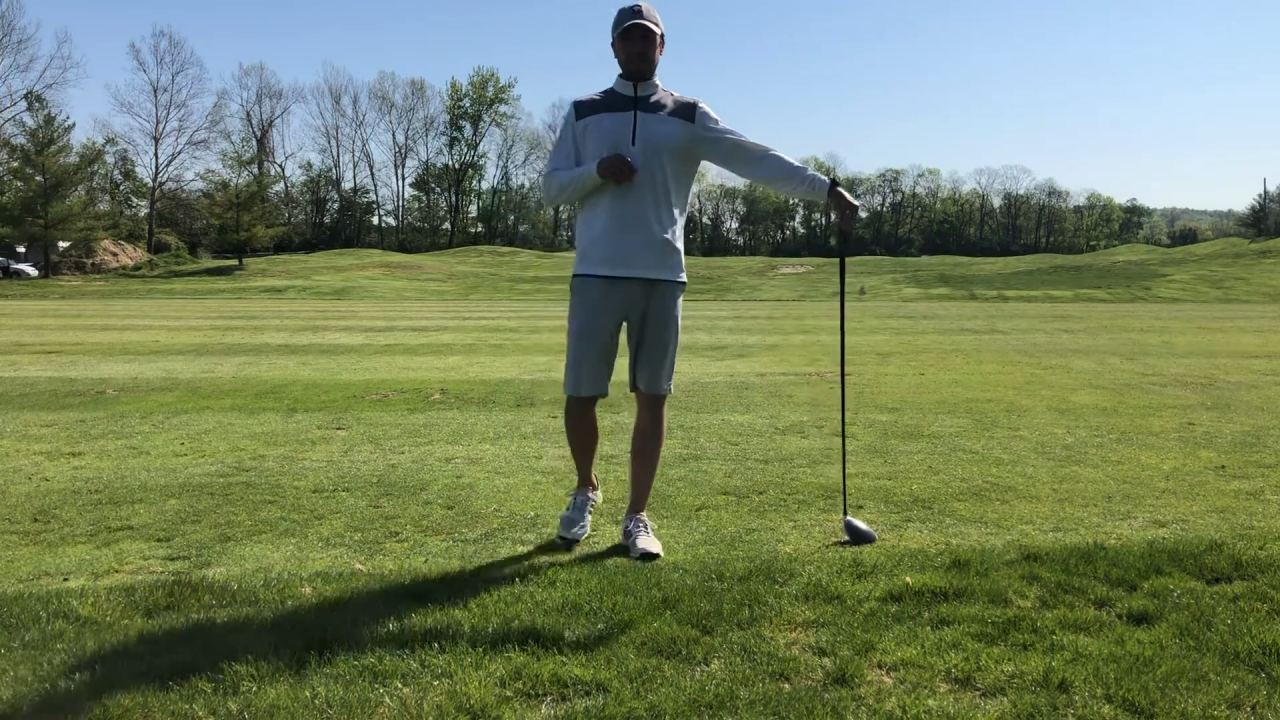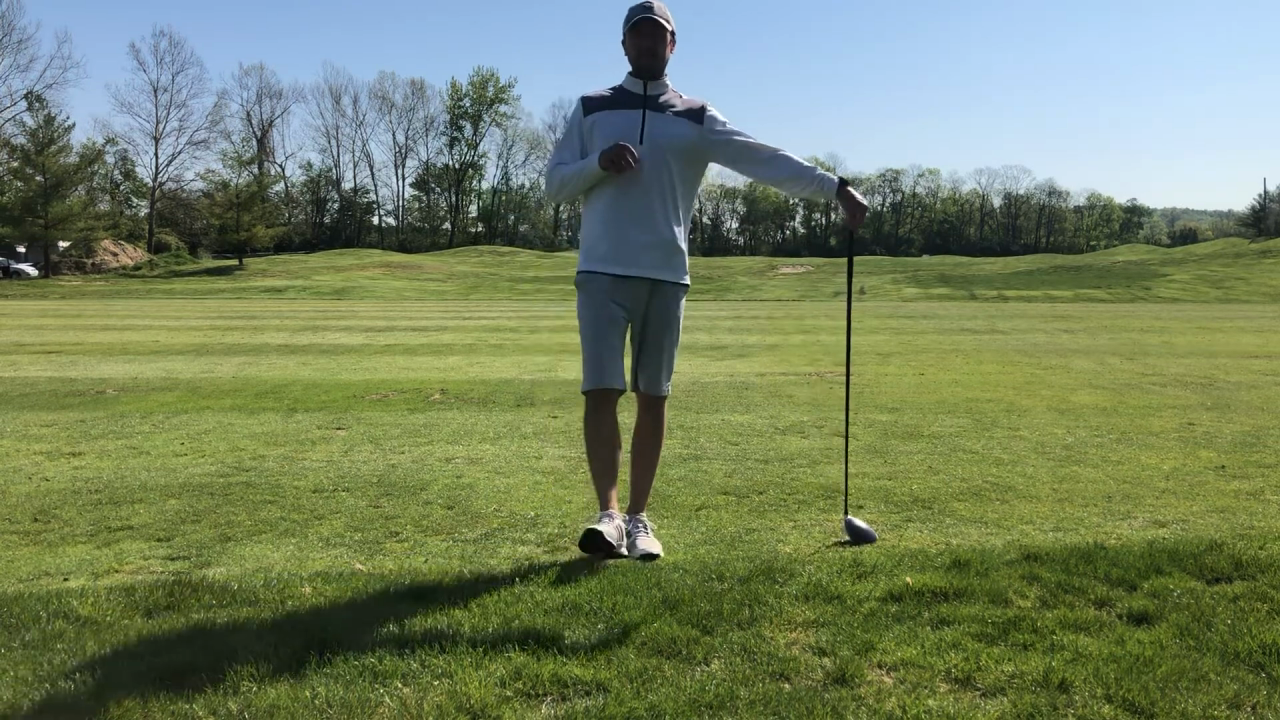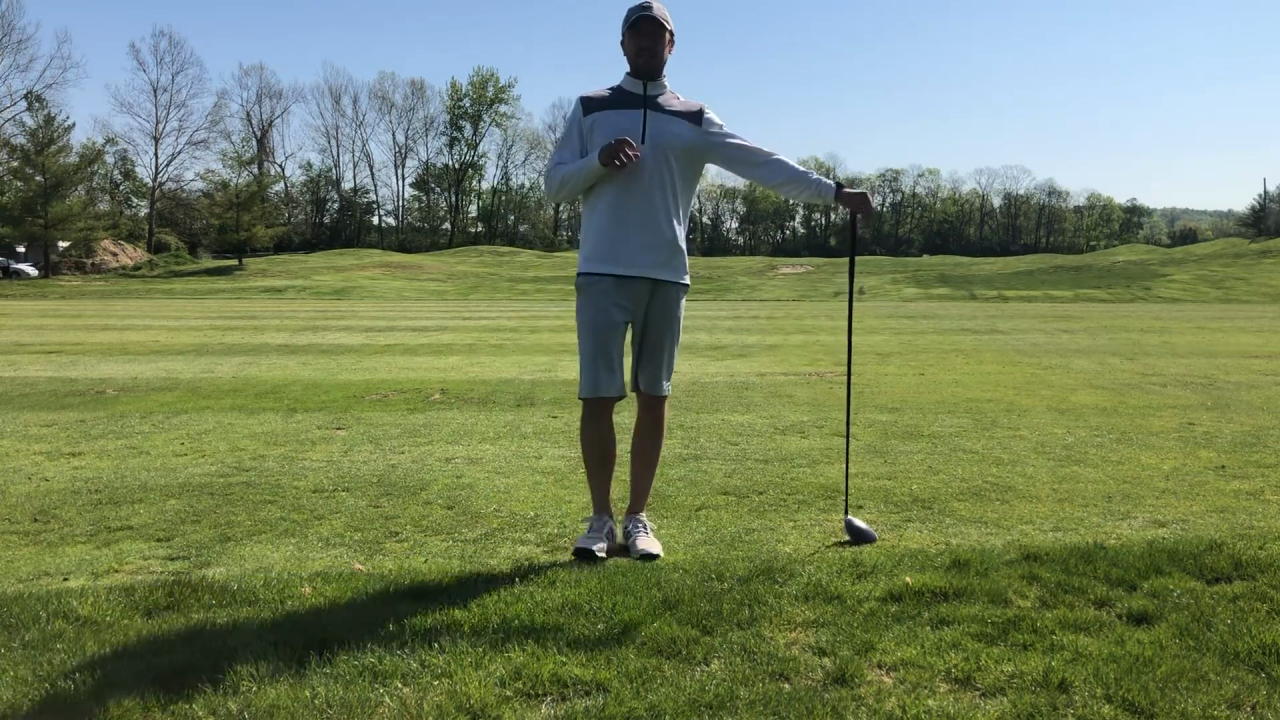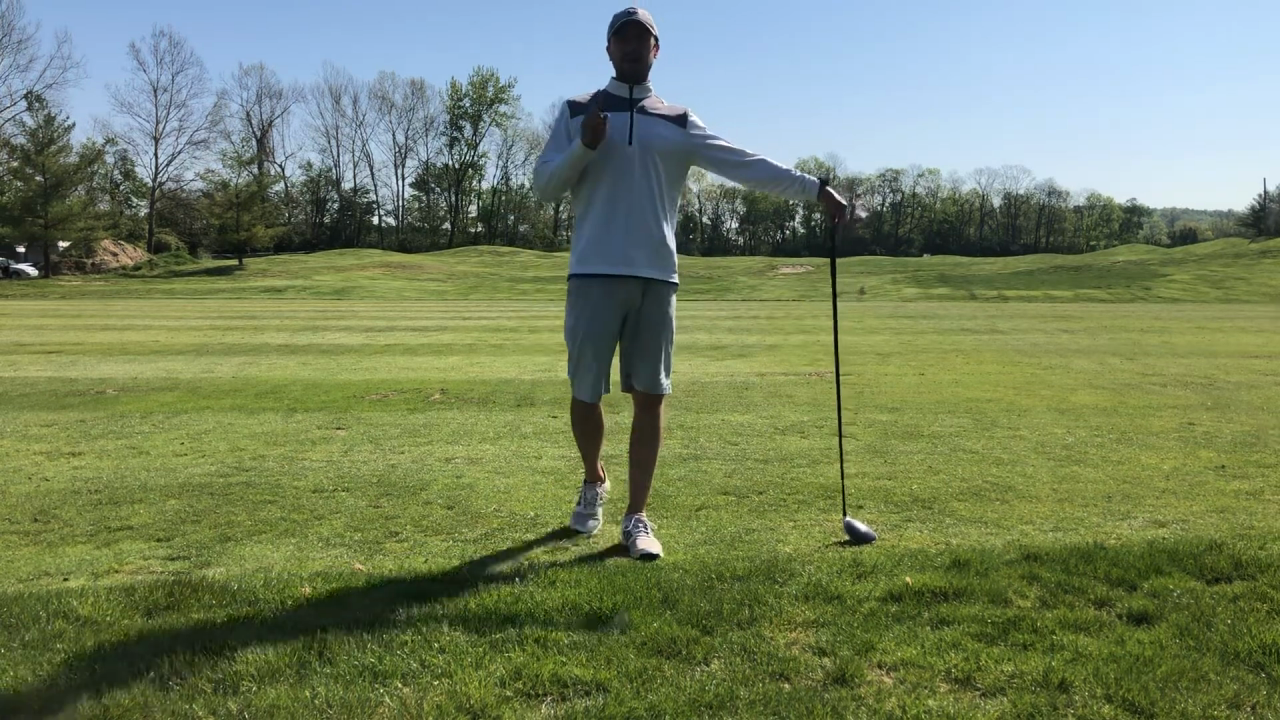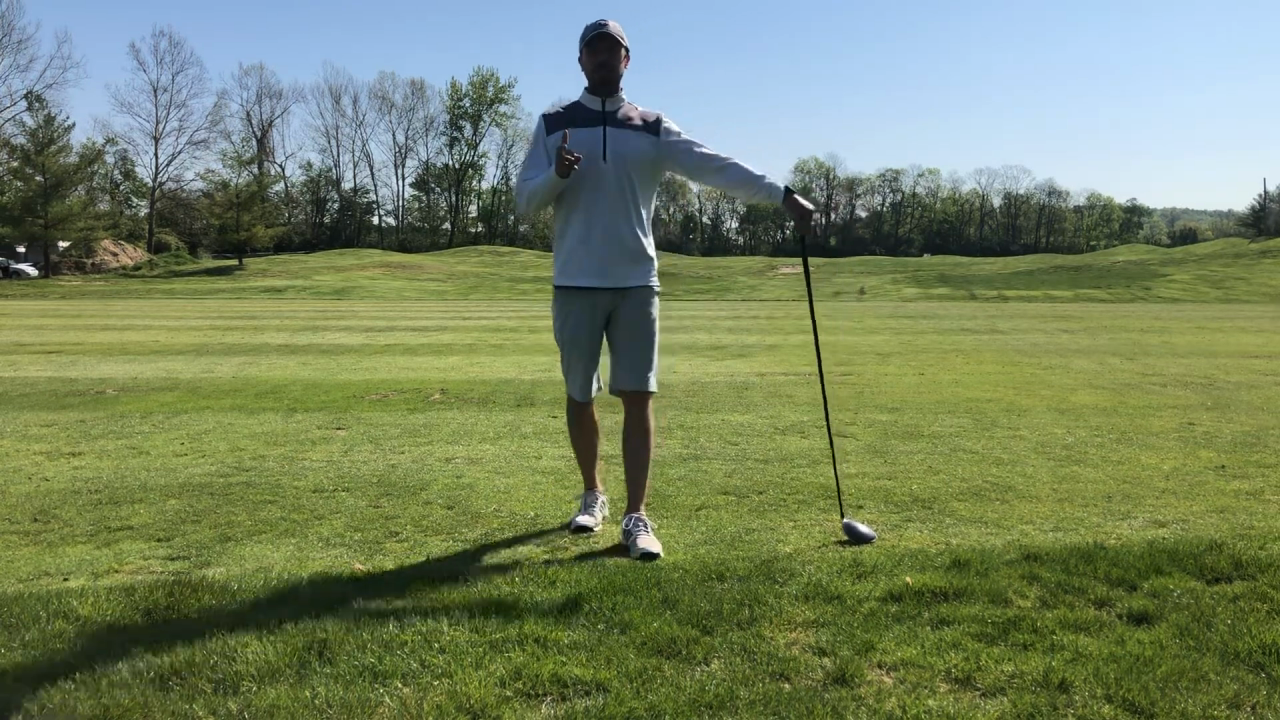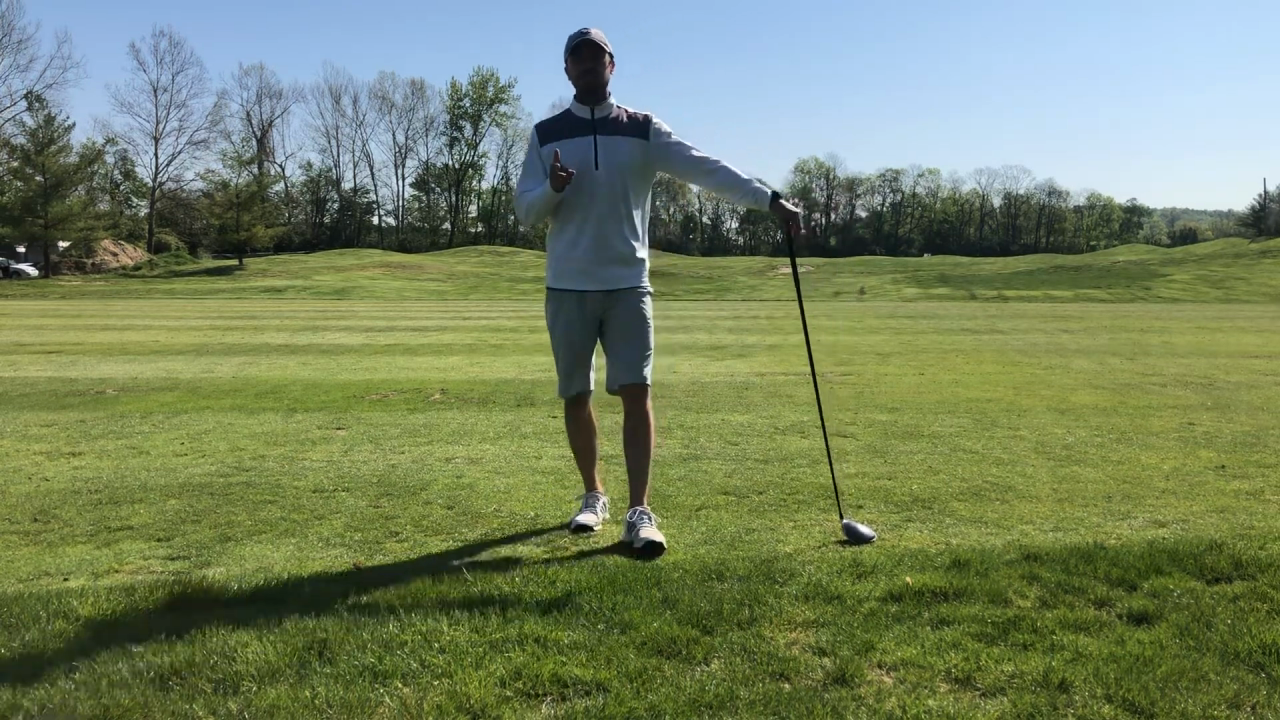
dt=0.4s
person 1, frame 1
left shoulder: (688, 115)
right shoulder: (583, 112)
left elbow: (758, 160)
right elbow: (551, 189)
left wrist: (826, 187)
right wrist: (597, 171)
left hip: (662, 275)
right hip: (597, 274)
left knee: (652, 398)
right knee: (581, 395)
left ankle: (637, 518)
right ankle: (585, 491)
person 1, frame 2
left shoulder: (697, 118)
right shoulder: (591, 108)
left elbow: (767, 160)
right elbow: (555, 184)
left wrist: (836, 187)
right wrist: (599, 162)
left hip: (666, 275)
right hip: (603, 272)
left knee: (653, 398)
right knee: (601, 391)
left ankle: (638, 517)
right ankle: (609, 516)
person 1, frame 3
left shoulder: (694, 119)
right shoulder: (589, 108)
left elbow: (764, 164)
right elbow: (555, 185)
left wrist: (833, 190)
right wrist: (599, 160)
left hip: (666, 275)
right hip: (603, 273)
left knee: (653, 398)
right knee: (598, 397)
left ankle: (637, 517)
right ankle: (601, 518)
person 1, frame 4
left shoulder: (678, 122)
right shoulder: (577, 112)
left elbow: (745, 164)
right elbow: (543, 187)
left wrist: (814, 187)
right wrist: (584, 147)
left hip: (656, 276)
right hip: (594, 274)
left knee: (650, 396)
right knee: (585, 393)
left ankle: (637, 517)
right ankle: (594, 481)
person 1, frame 5
left shoulder: (653, 128)
right shoulder: (553, 124)
left elbow: (716, 167)
right elbow: (525, 201)
left wrist: (781, 194)
right wrist: (557, 174)
left hip: (636, 282)
right hip: (575, 283)
left knee: (638, 396)
right knee: (580, 396)
left ankle: (636, 517)
right ankle: (593, 495)
person 1, frame 6
left shoulder: (644, 129)
right shoulder: (546, 134)
left elbow: (706, 168)
right elbow: (526, 212)
left wrist: (768, 198)
right wrist: (552, 188)
left hip: (627, 283)
right hip: (568, 286)
left knee: (636, 392)
right knee: (576, 394)
left ankle: (639, 513)
right ankle: (593, 496)
